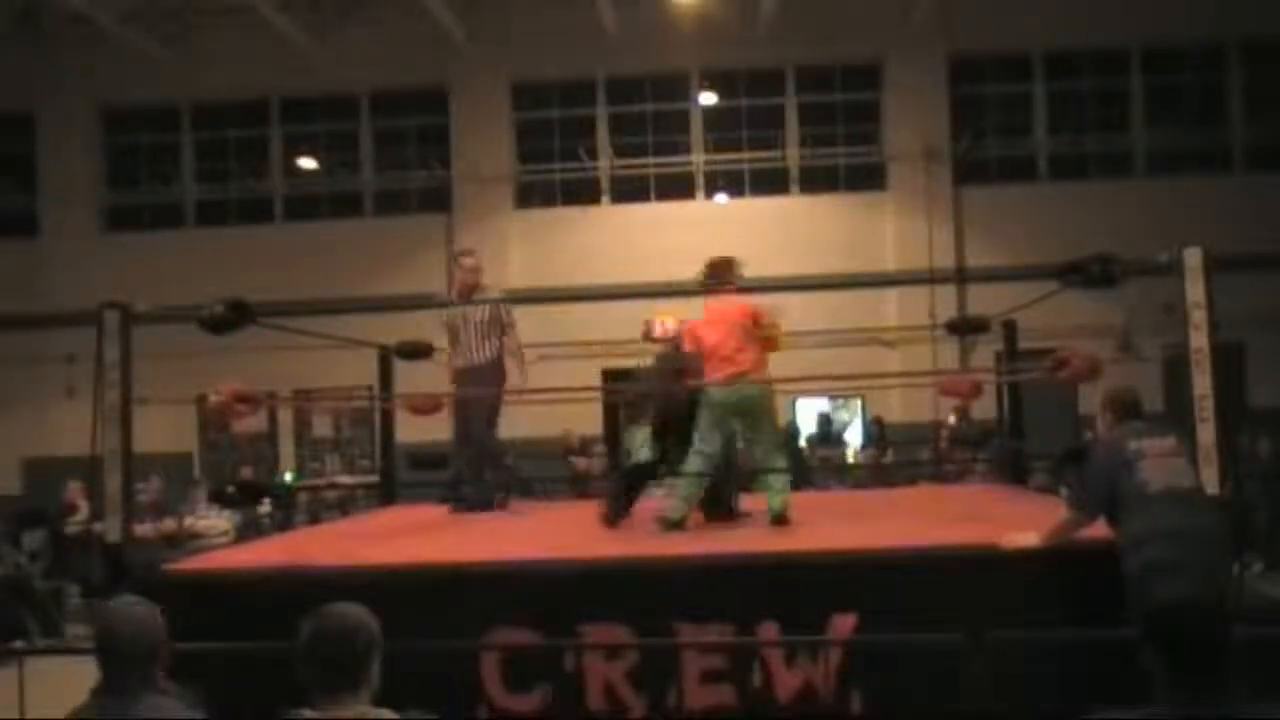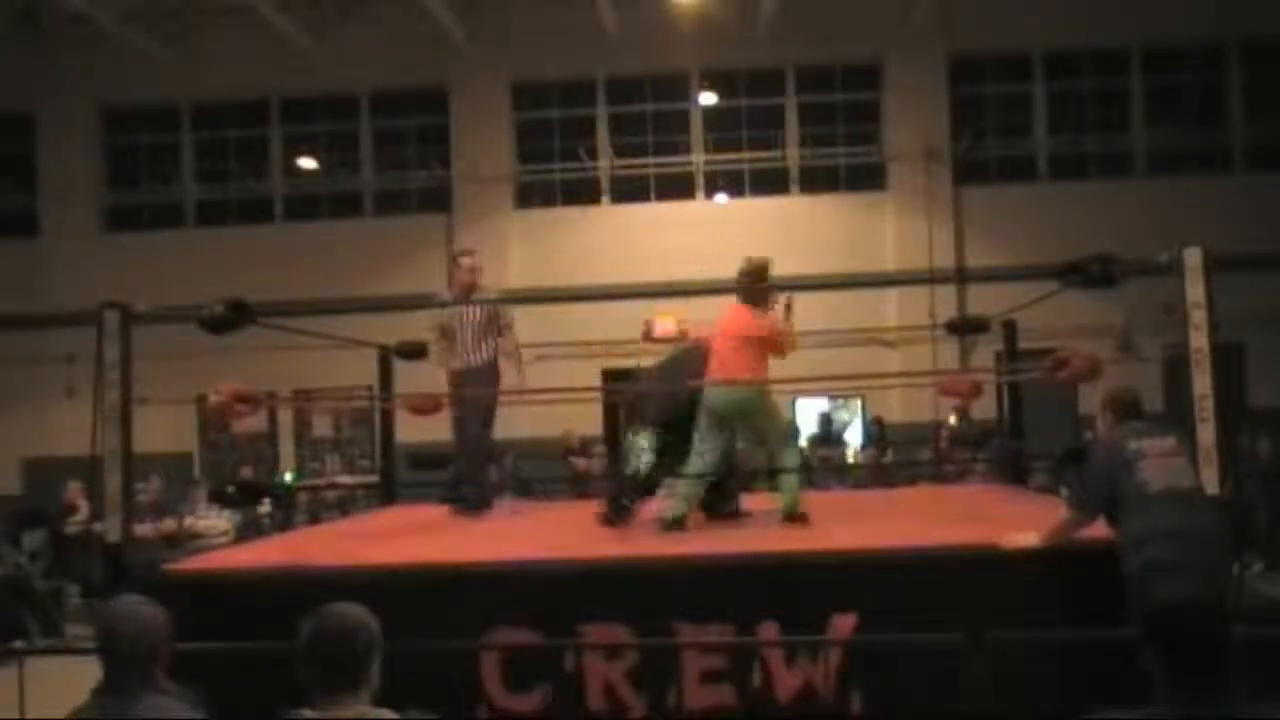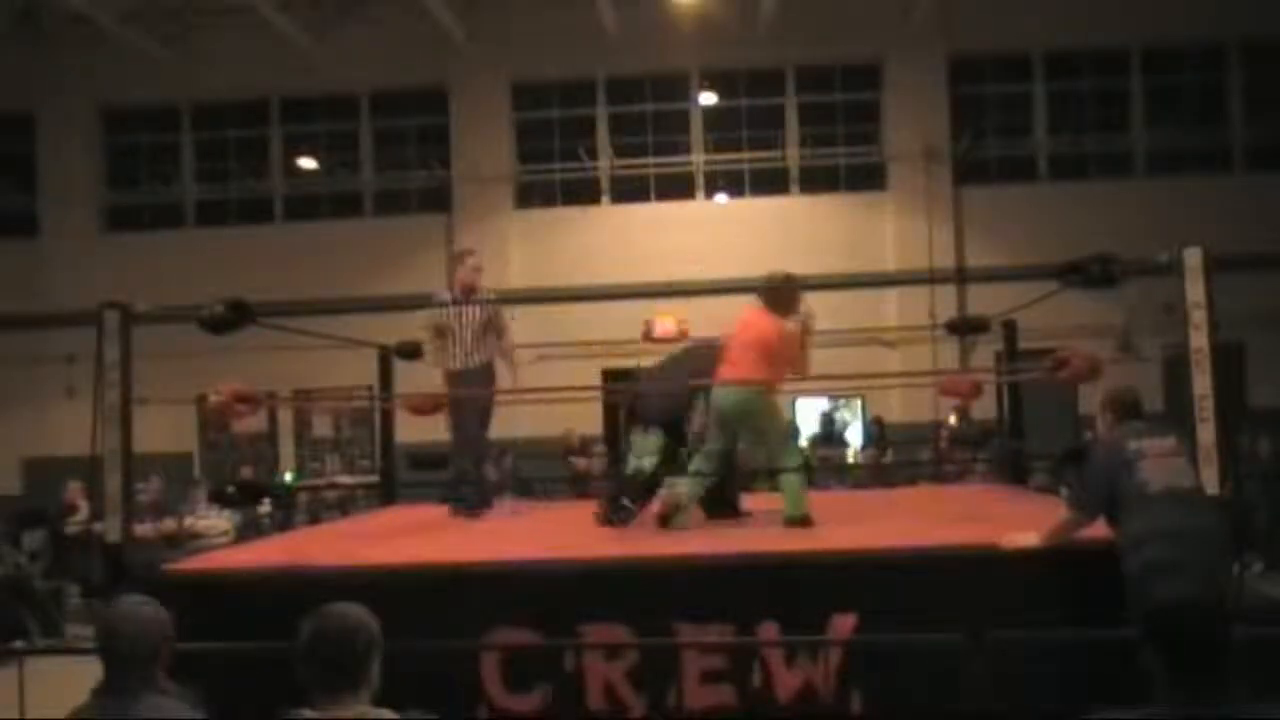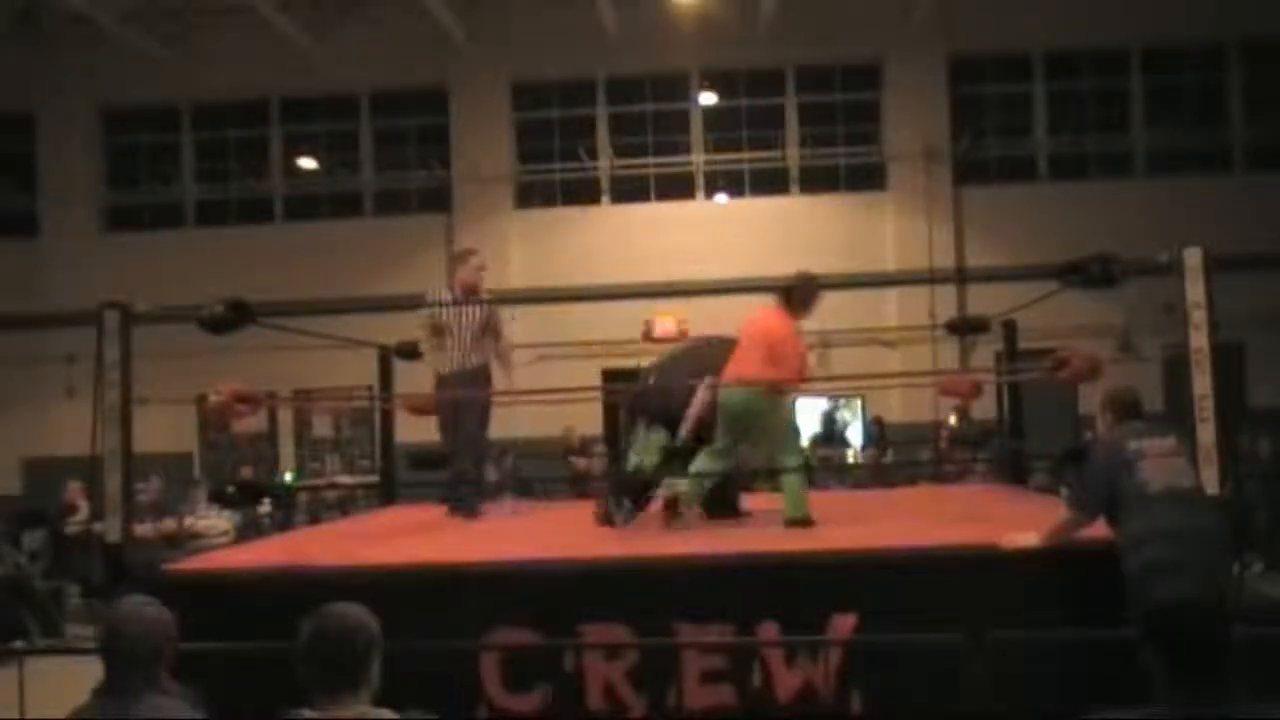
dt=0.1s
person 1, frame 1
left shoulder: (1109, 447)
right shoulder: (1173, 442)
left elbow: (1082, 514)
left wrist: (1039, 539)
left hip: (1157, 563)
right hip: (1208, 547)
left knee: (1172, 675)
right knee: (1209, 669)
person 1, frame 2
left shoulder: (1109, 447)
right shoulder: (1173, 442)
left elbow: (1082, 514)
left wrist: (1040, 539)
left hip: (1157, 565)
right hip: (1207, 550)
left knee: (1171, 671)
right knee: (1209, 668)
person 1, frame 3
left shoulder: (1109, 447)
right shoulder: (1173, 442)
left elbow: (1082, 514)
left wrist: (1040, 539)
left hip: (1157, 566)
right hip: (1208, 548)
left knee: (1172, 674)
right knee: (1209, 669)
person 1, frame 4
left shoulder: (1109, 448)
right shoulder: (1173, 442)
left elbow: (1082, 515)
left wrist: (1039, 539)
left hip: (1157, 565)
right hip: (1207, 550)
left knee: (1173, 676)
right knee: (1208, 667)
person 2, frame 1
left shoulder: (493, 300)
right shoulder: (450, 303)
left elbow: (511, 335)
left wrist: (520, 369)
right wrist: (452, 370)
left hip: (488, 374)
right hip: (463, 378)
left knee: (482, 433)
right knee: (464, 438)
left ankle: (501, 483)
right ankle: (473, 495)
person 2, frame 2
left shoulder: (490, 301)
right shoulder: (445, 303)
left elbow: (508, 336)
right elbow: (442, 342)
left wrist: (518, 369)
right wrist: (448, 371)
left hip: (484, 376)
right hip: (459, 378)
left knee: (476, 435)
right knee: (463, 438)
left ankle: (478, 494)
right ankle: (471, 495)
person 2, frame 3
left shoulder: (488, 302)
right shoulder: (440, 303)
left elbow: (504, 338)
right elbow: (435, 341)
left wrist: (514, 372)
right wrist: (444, 370)
left hip: (480, 378)
right hip: (454, 379)
left knee: (474, 438)
right knee: (461, 440)
left ankle: (472, 498)
right ankle: (471, 497)
person 2, frame 4
left shoulder: (486, 303)
right shoulder: (436, 301)
left elbow: (499, 341)
right elbow: (430, 339)
left wrist: (508, 375)
right wrist: (437, 362)
left hip: (476, 379)
right hip: (448, 380)
left knee: (473, 439)
right knee: (452, 441)
left ankle: (469, 499)
right ankle: (460, 497)
person 3, frame 1
left shoulder: (696, 324)
right shoulder: (748, 308)
left elbow: (696, 360)
right elbow: (772, 342)
left hip: (717, 393)
right hip: (753, 389)
left knee: (702, 455)
right knee: (771, 451)
left ankle: (676, 513)
right ankle: (778, 509)
person 3, frame 2
left shoulder: (729, 317)
right shoulder: (761, 322)
right elbow: (785, 346)
right wrist: (786, 316)
left hip: (714, 394)
right hip: (748, 395)
left knee: (703, 456)
right knee: (784, 450)
left ankle: (675, 513)
right ankle: (792, 506)
person 3, frame 3
left shoulder: (750, 318)
right shoulder: (781, 331)
right elbow: (798, 366)
right wrist: (804, 335)
left hip: (722, 394)
right hip: (752, 396)
left knee: (709, 454)
right knee: (785, 453)
left ankle: (676, 500)
right ankle: (796, 512)
person 3, frame 4
left shoulder: (761, 315)
right shoulder: (789, 329)
right elbow: (789, 379)
left hip: (728, 391)
right hip: (757, 395)
left knee: (719, 450)
right knee: (789, 453)
left ankle: (681, 492)
right ankle: (796, 513)
